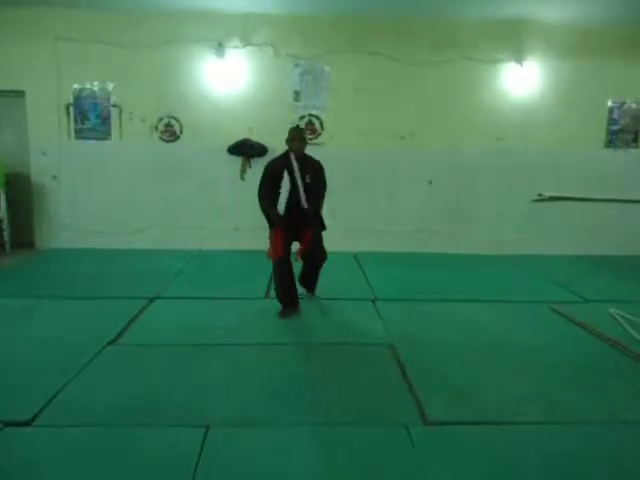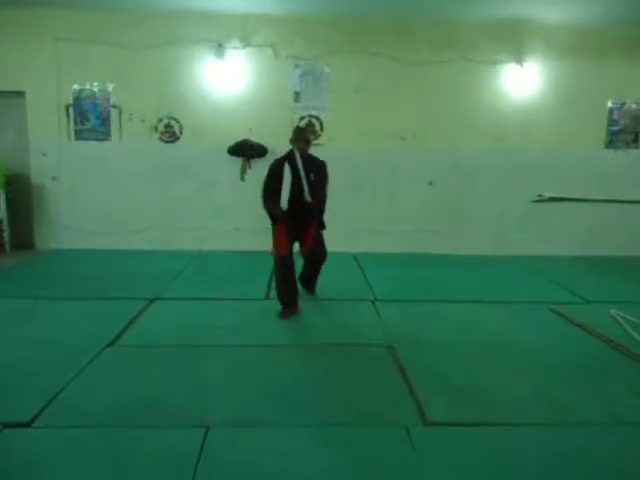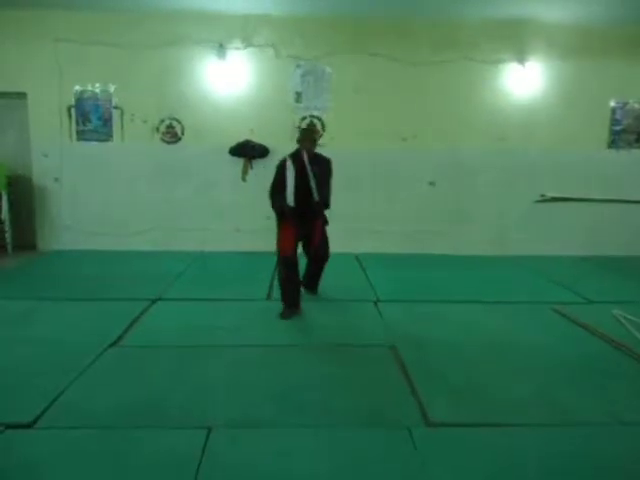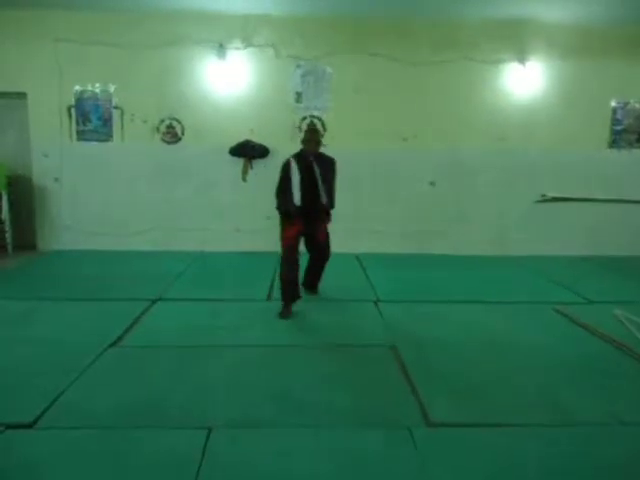
dt=0.1s
person 1, frame 1
left shoulder: (315, 166)
right shoulder: (274, 165)
left elbow: (319, 193)
right elbow: (264, 194)
left wrist: (312, 210)
right wrist: (272, 213)
left hip: (307, 220)
right hip: (282, 220)
left knee: (317, 256)
right knee: (281, 262)
left ankle: (307, 282)
right ankle: (289, 303)
person 1, frame 2
left shoulder: (318, 165)
right shoulder: (278, 165)
left elbow: (321, 191)
right elbow: (268, 194)
left wrist: (316, 205)
right wrist: (275, 211)
left hip: (309, 218)
right hip: (284, 219)
left knee: (317, 255)
right knee: (283, 261)
left ankle: (307, 282)
right ankle: (289, 304)
person 1, frame 3
left shoulder: (324, 163)
right shoulder: (287, 163)
left elbow: (324, 188)
right elbow: (276, 191)
left wrist: (321, 204)
right wrist: (283, 207)
left hip: (313, 216)
right hip: (289, 216)
left knee: (320, 254)
right knee: (287, 258)
left ankle: (309, 283)
right ankle: (291, 305)
person 1, frame 4
left shoulder: (328, 163)
right shoulder: (291, 163)
left elbow: (328, 187)
right elbow: (282, 191)
left wrist: (326, 205)
right wrist: (289, 207)
left hip: (316, 215)
right hip: (294, 215)
left knee: (322, 252)
right knee: (289, 253)
left ankle: (310, 283)
right ankle: (288, 300)
